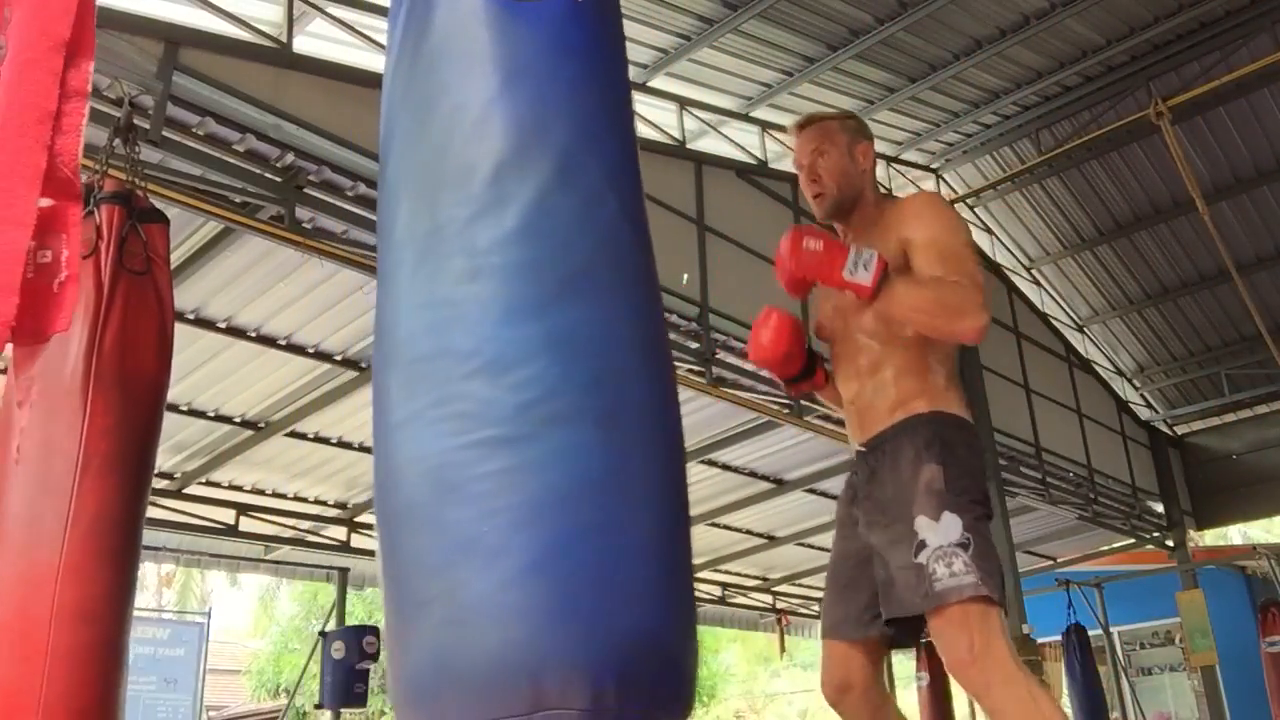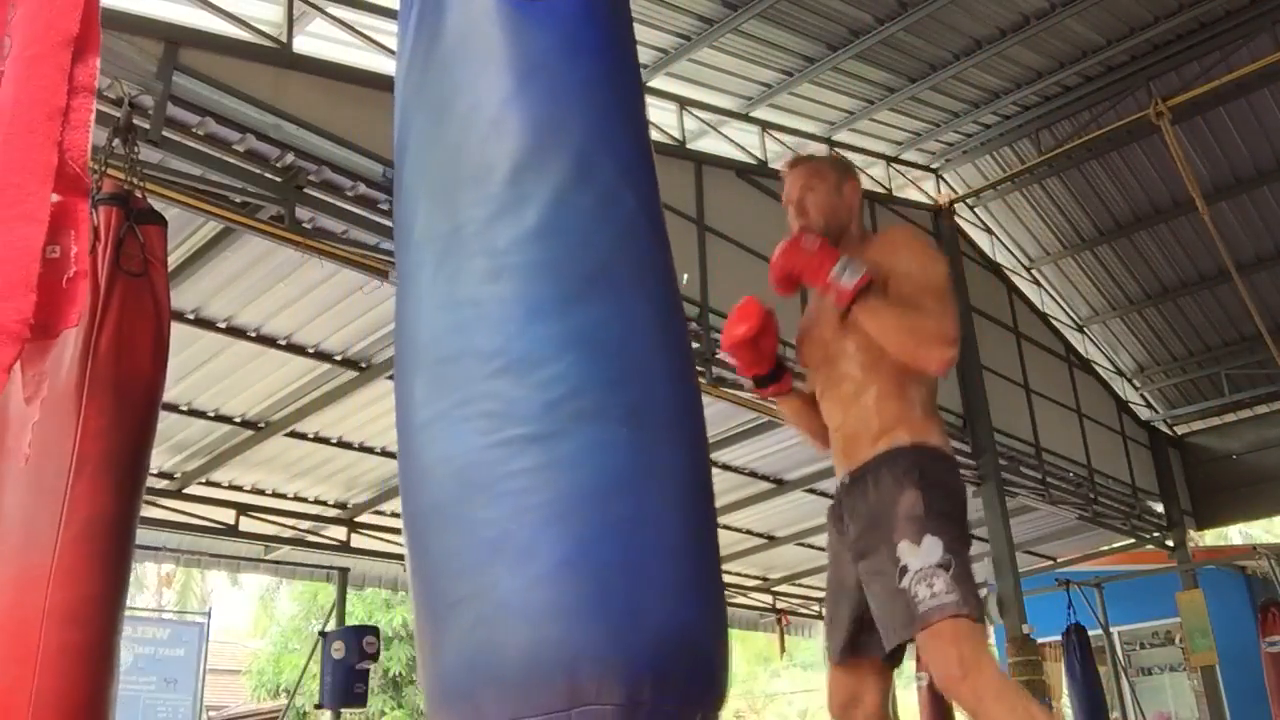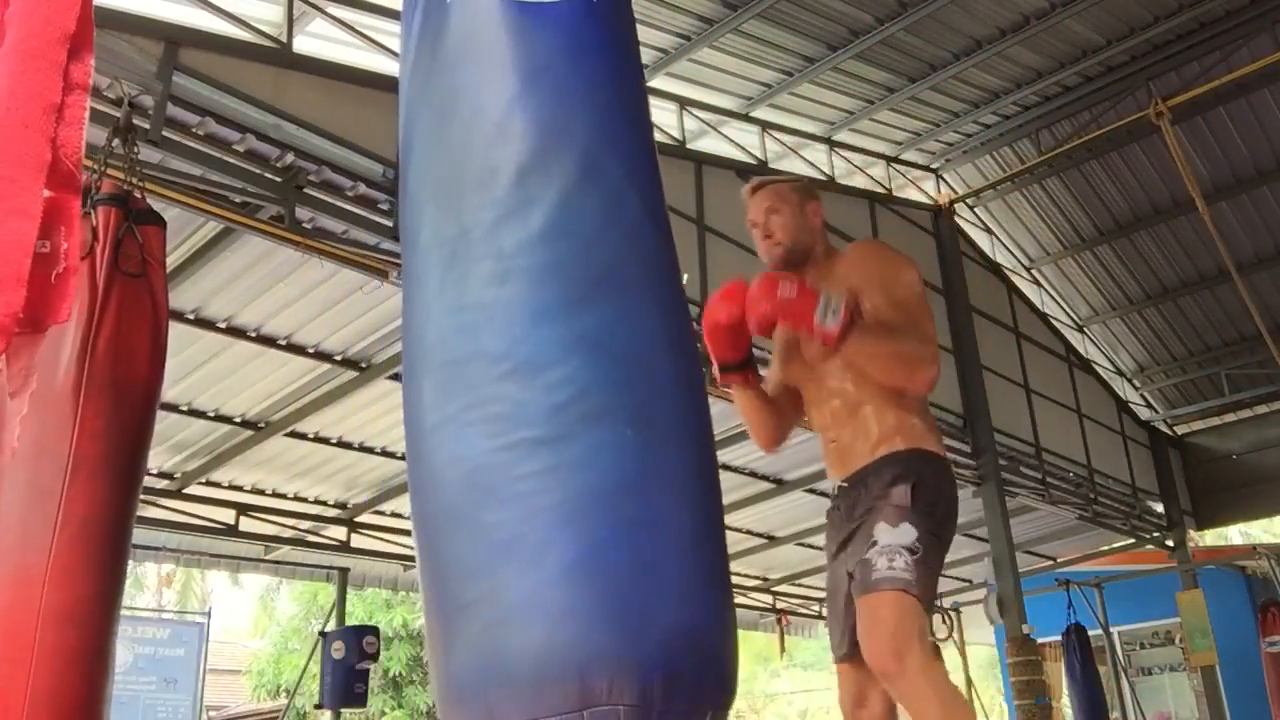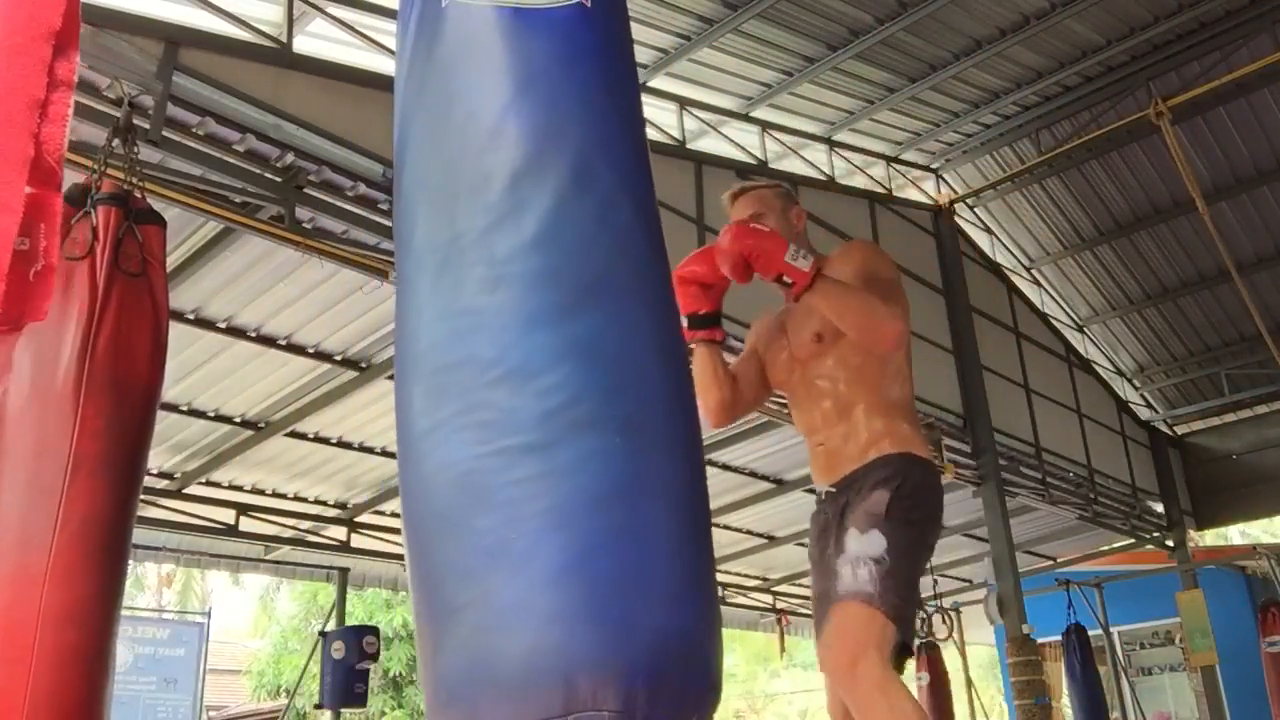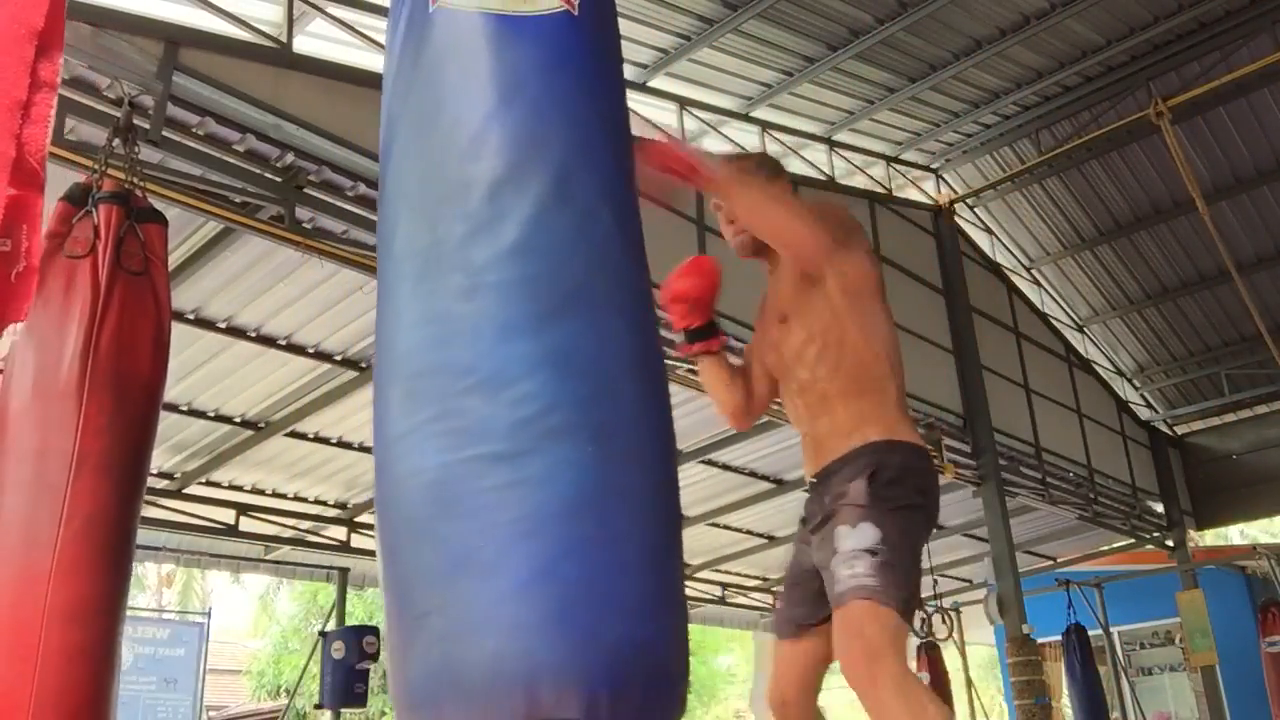
dt=0.2s
person 1, frame 1
left shoulder: (919, 216)
right shoulder: (829, 280)
left elbow: (969, 318)
left wrist: (854, 269)
right wrist: (801, 369)
left hip: (926, 450)
right hip: (870, 472)
left knee: (973, 652)
person 1, frame 2
left shoulder: (900, 248)
right shoulder: (820, 308)
left elbow: (936, 350)
left wrist: (840, 278)
right wrist: (765, 369)
left hip: (915, 482)
right hip: (855, 504)
left knee: (962, 671)
person 1, frame 3
left shoulder: (869, 265)
right shoulder: (790, 331)
left elbow: (920, 372)
right elbow: (769, 433)
left wrist: (823, 317)
right wrist: (732, 359)
left hip: (907, 480)
right hip: (852, 504)
left knee: (890, 646)
person 1, frame 4
left shoulder: (854, 263)
right shoulder: (771, 331)
left elbow: (887, 333)
right elbow: (720, 409)
left wrist: (795, 265)
right wrist: (700, 314)
left hip: (892, 484)
right hip: (838, 508)
left knee: (851, 660)
person 1, frame 5
left shoulder: (826, 225)
right shoulder: (773, 305)
left elbow: (815, 239)
right elbow: (741, 410)
left wrist: (704, 167)
right wrist: (697, 329)
left hip: (885, 472)
right hip: (830, 492)
left knee: (870, 655)
